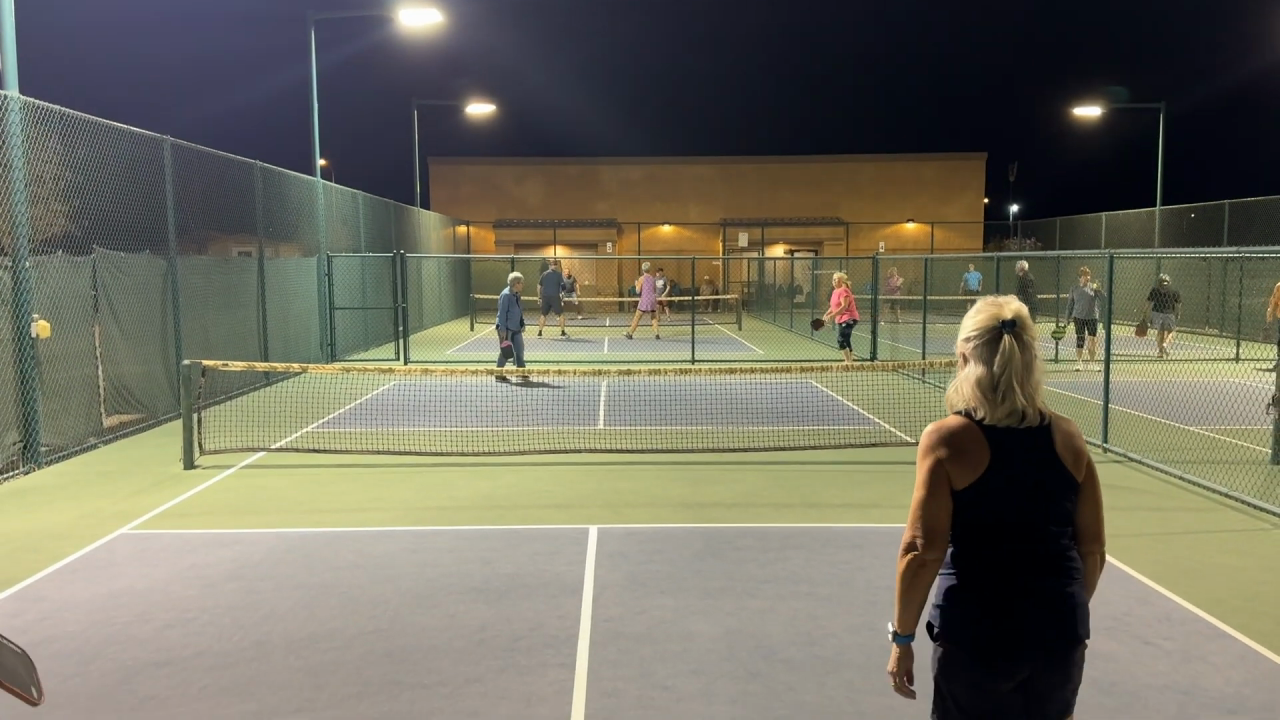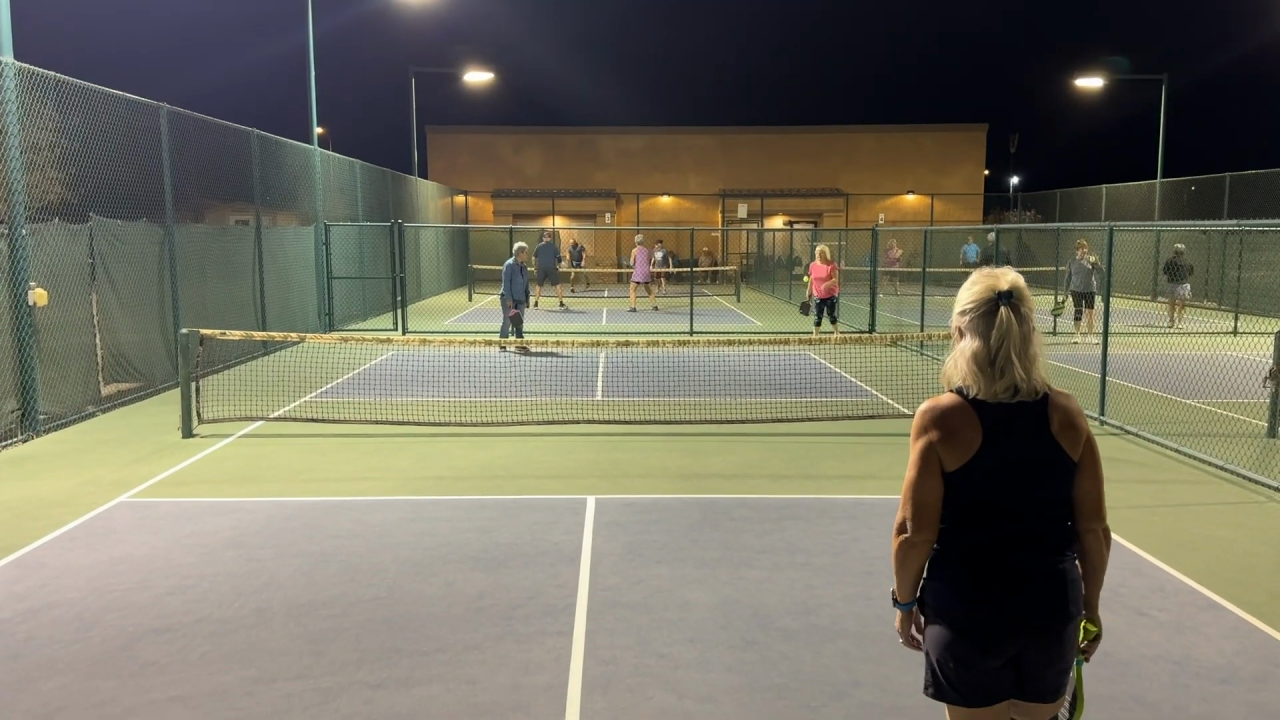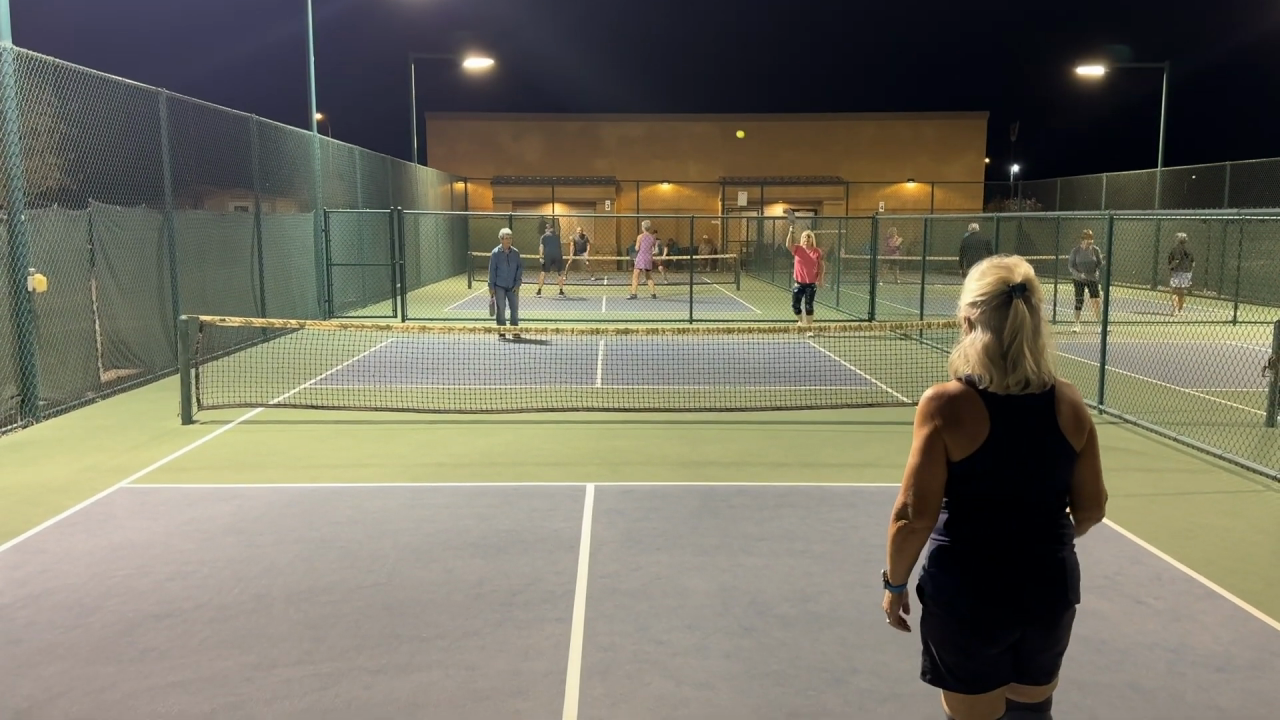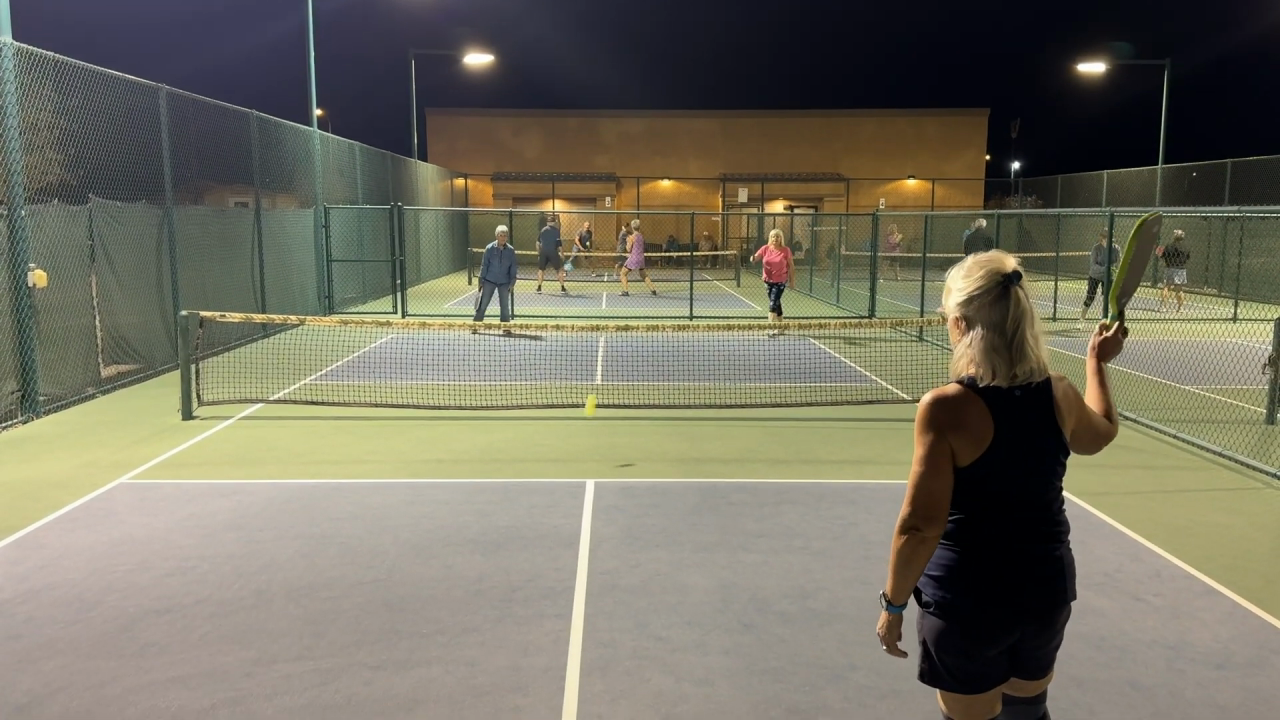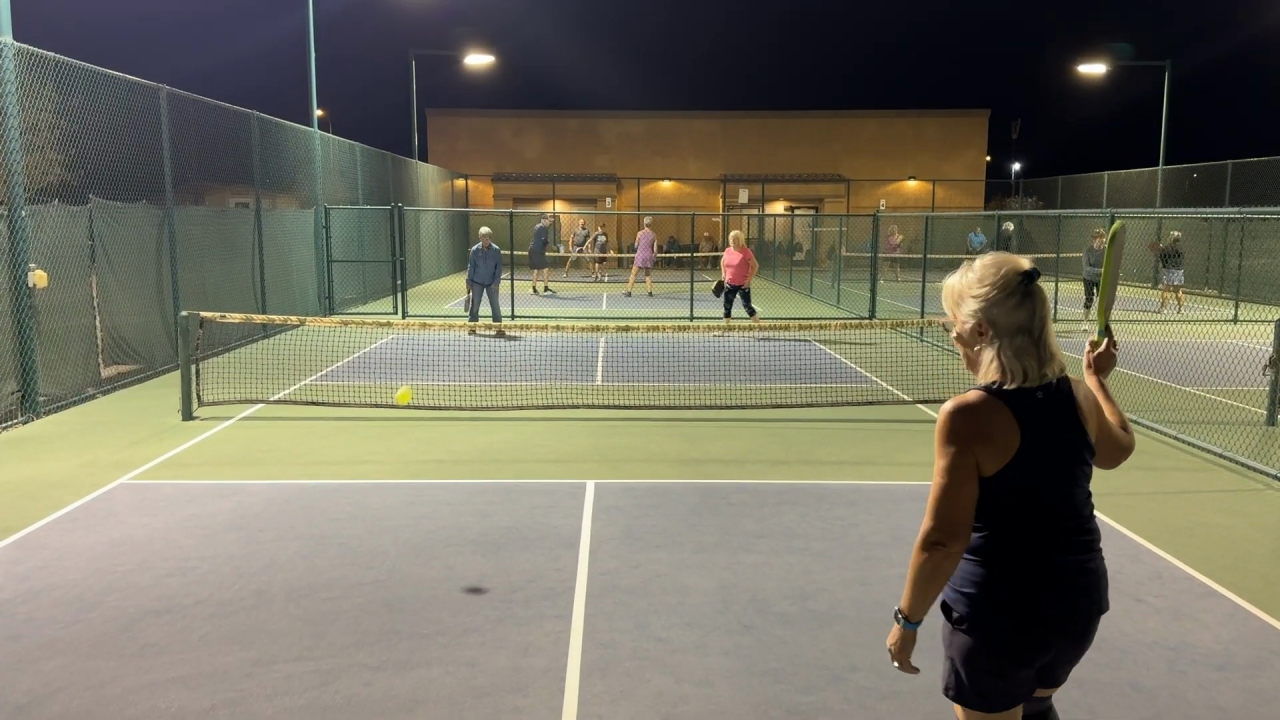
dt=0.7s
person 1, frame 1
left shoulder: (947, 439)
right shoulder: (1068, 438)
left elbow: (922, 553)
right elbow: (1092, 550)
left wrist: (902, 638)
left hip: (977, 637)
right hip: (1059, 631)
person 1, frame 2
left shoulder: (940, 418)
right shoulder: (1066, 414)
left elbow: (915, 533)
right elbow: (1093, 528)
left wrist: (905, 602)
right wrist: (1090, 605)
left hip: (967, 614)
right hip: (1050, 607)
person 1, frame 3
left shoulder: (946, 404)
right shoulder: (1067, 402)
left elbow: (913, 517)
right elbow: (1091, 507)
left wrist: (894, 583)
left hip: (968, 598)
right hip: (1050, 592)
person 1, frame 4
left shoulder: (946, 406)
right shoulder: (1058, 394)
left elbow: (920, 526)
right elbow: (1100, 433)
left wrist: (892, 604)
right wrist: (1098, 360)
left hip: (966, 598)
right hip: (1047, 588)
person 1, frame 5
left shoulder: (969, 415)
right shoulder: (1076, 394)
left elbow: (942, 541)
right elbow: (1119, 448)
left wrist: (906, 620)
left hip: (998, 611)
right hip: (1078, 598)
